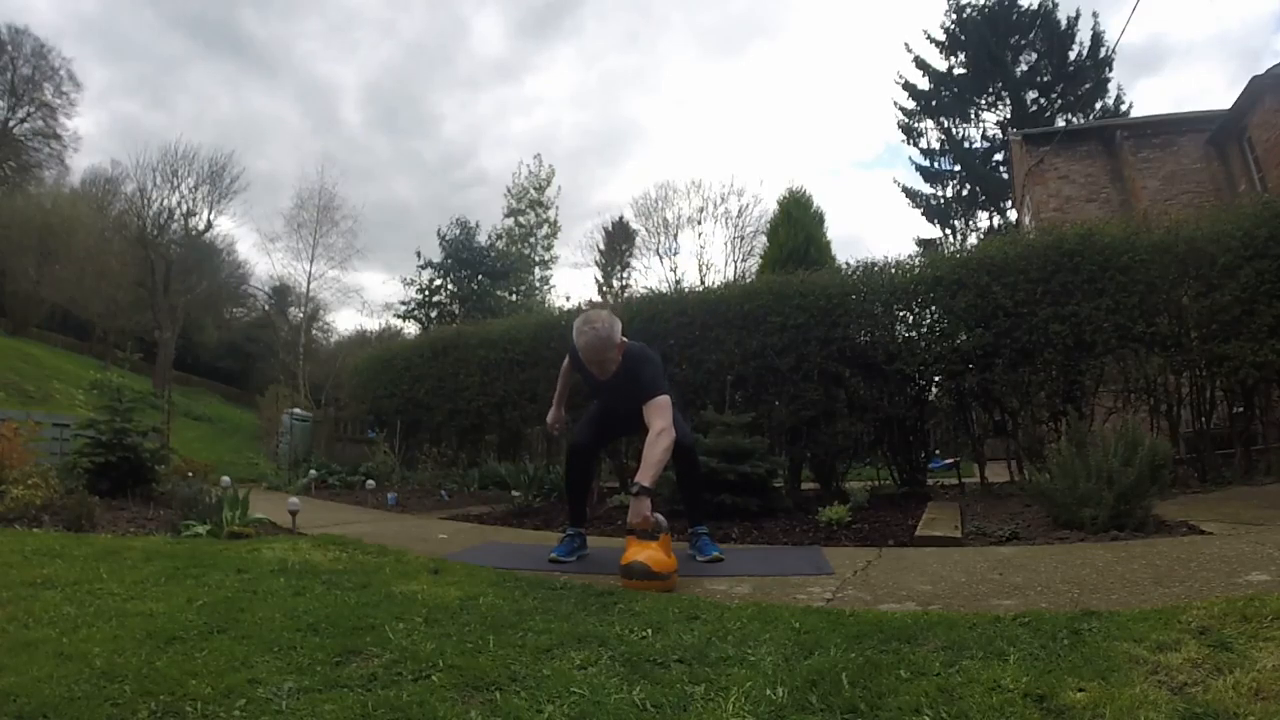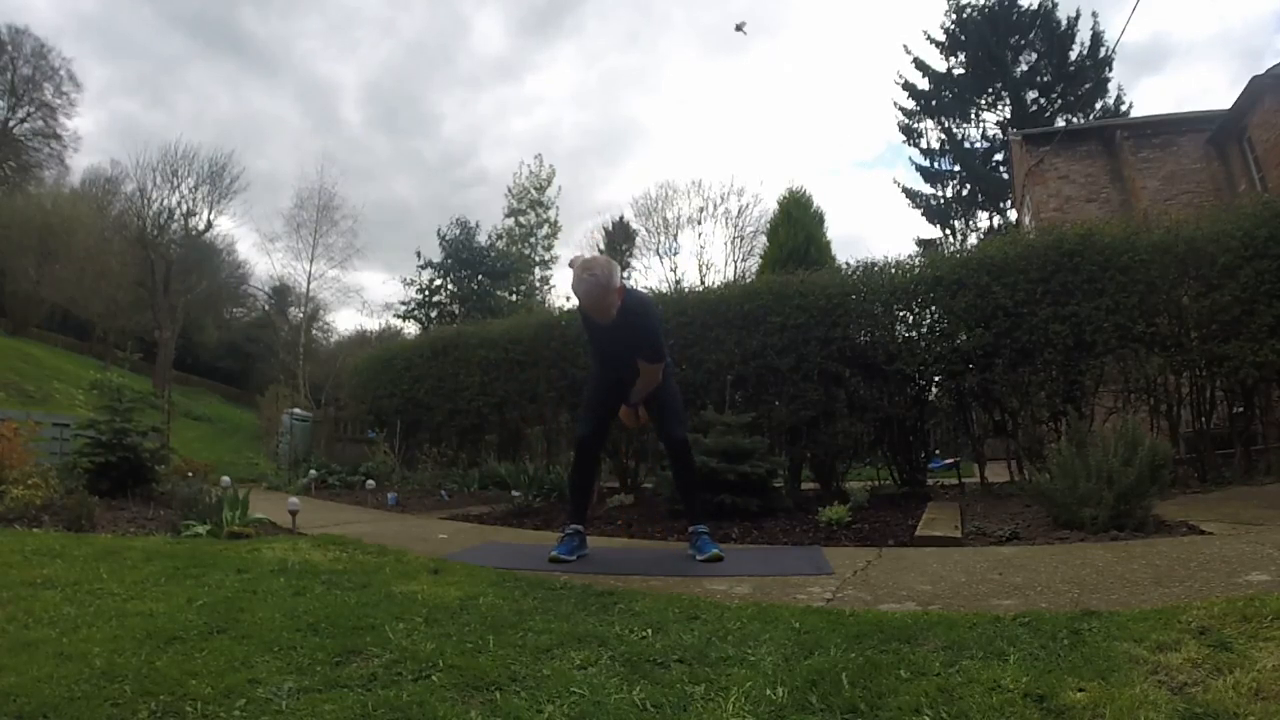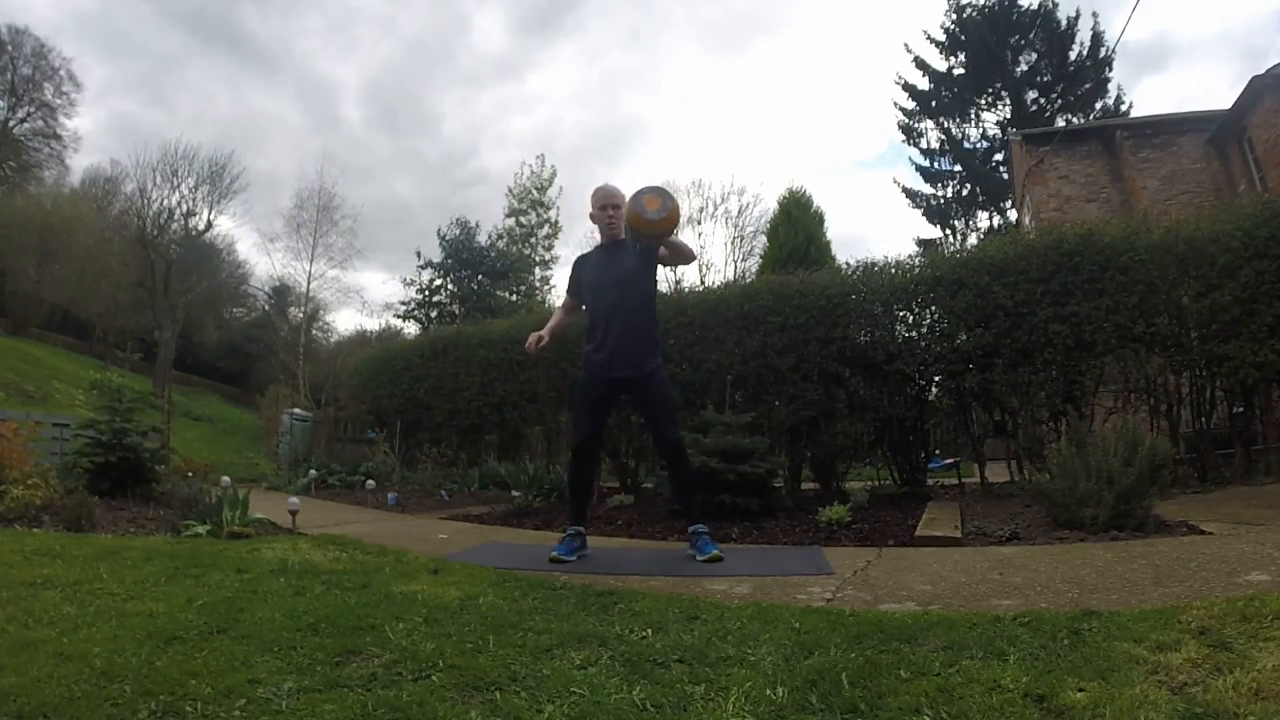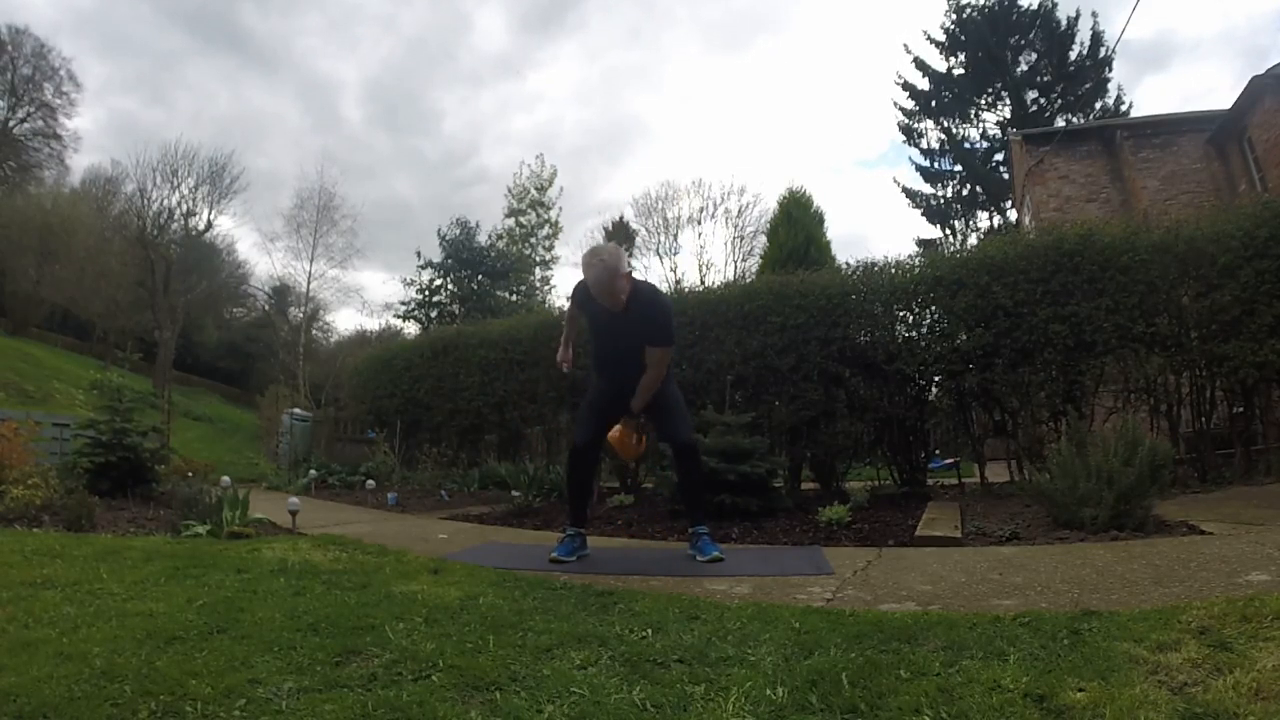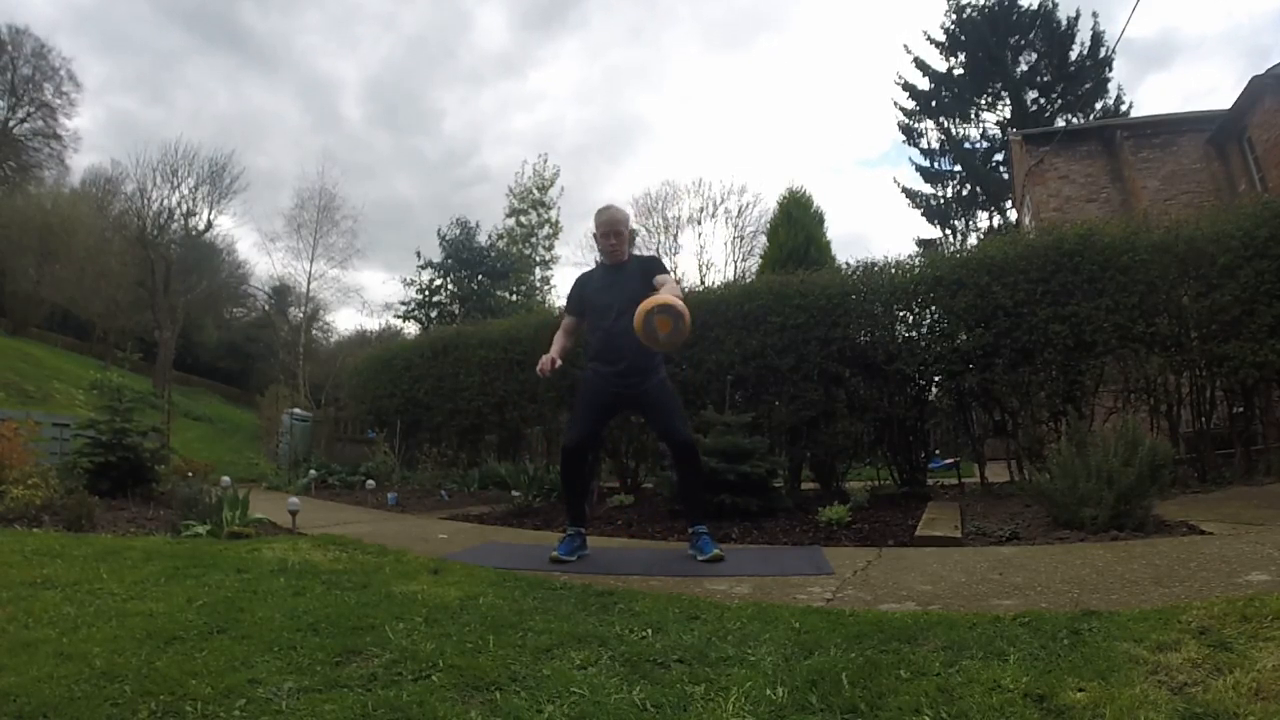
dt=1s
person 1, frame 1
left shoulder: (644, 362)
right shoulder: (581, 352)
left elbow: (663, 430)
left wrist: (641, 491)
right wrist: (557, 407)
left hip: (650, 406)
right hip: (608, 410)
left knee: (683, 446)
right knee: (578, 447)
left ankle: (699, 533)
right ankle: (575, 534)
person 1, frame 2
left shoulder: (644, 317)
right shoulder: (588, 287)
left elbow: (651, 376)
right elbow: (587, 263)
left wrist: (631, 403)
right wrist: (578, 264)
left hip: (650, 380)
right hip: (607, 377)
left knee: (677, 442)
right knee: (585, 442)
left ankle: (698, 532)
right ankle: (574, 533)
person 1, frame 3
left shoulder: (643, 248)
right shoulder: (584, 263)
left elbow: (687, 257)
right elbow: (569, 306)
left wrist: (664, 236)
right wrist: (546, 331)
left hip: (644, 366)
right hip: (598, 369)
left knee: (671, 444)
right knee: (583, 447)
left ankle: (697, 531)
right ankle: (576, 533)
person 1, frame 4
left shoulder: (655, 303)
right shoulder: (585, 291)
left elbow: (655, 371)
left wrist: (633, 412)
right wrist: (565, 346)
left hip: (650, 386)
right hip: (607, 386)
left knee: (685, 444)
right knee: (581, 448)
left ankle: (699, 533)
right ankle: (575, 533)
person 1, frame 5
left shoulder: (647, 265)
right shoulder: (586, 282)
left elbow: (670, 286)
right elbow: (568, 329)
left wrist: (670, 298)
right wrist: (553, 354)
left hip: (647, 377)
right hip: (601, 379)
left knee: (684, 443)
right knee: (573, 447)
left ankle: (698, 532)
right ankle: (575, 533)
